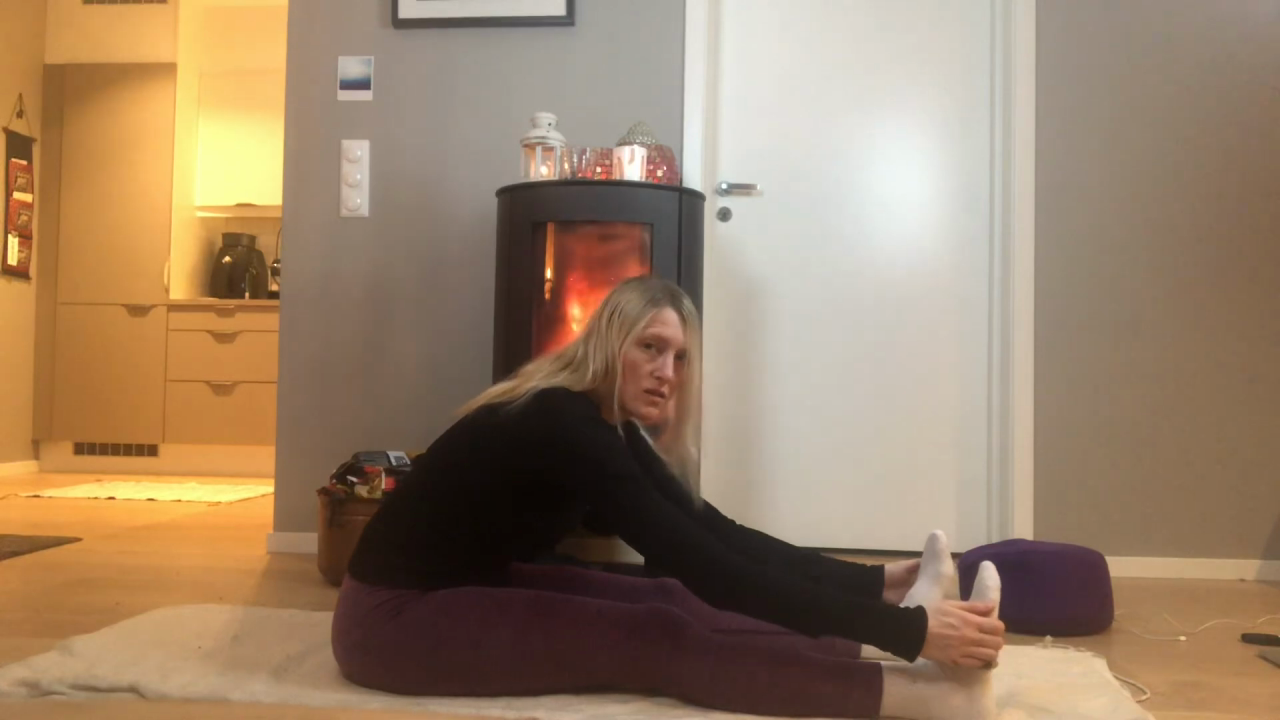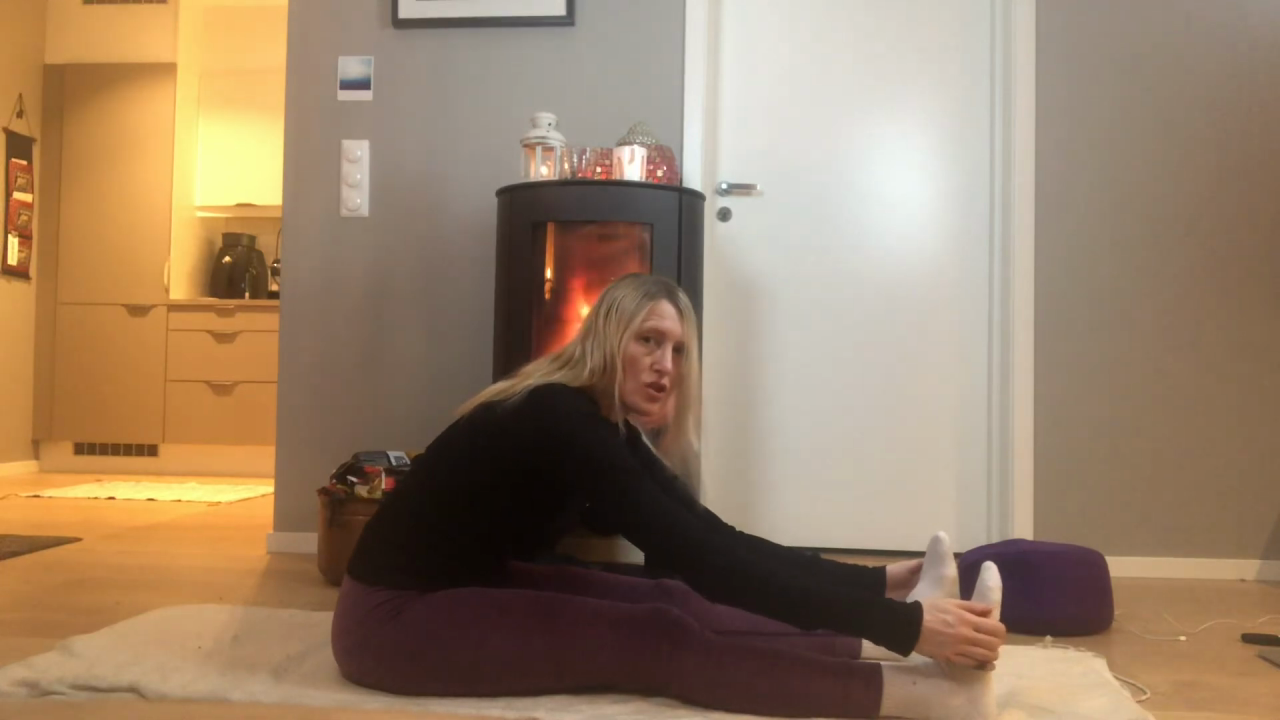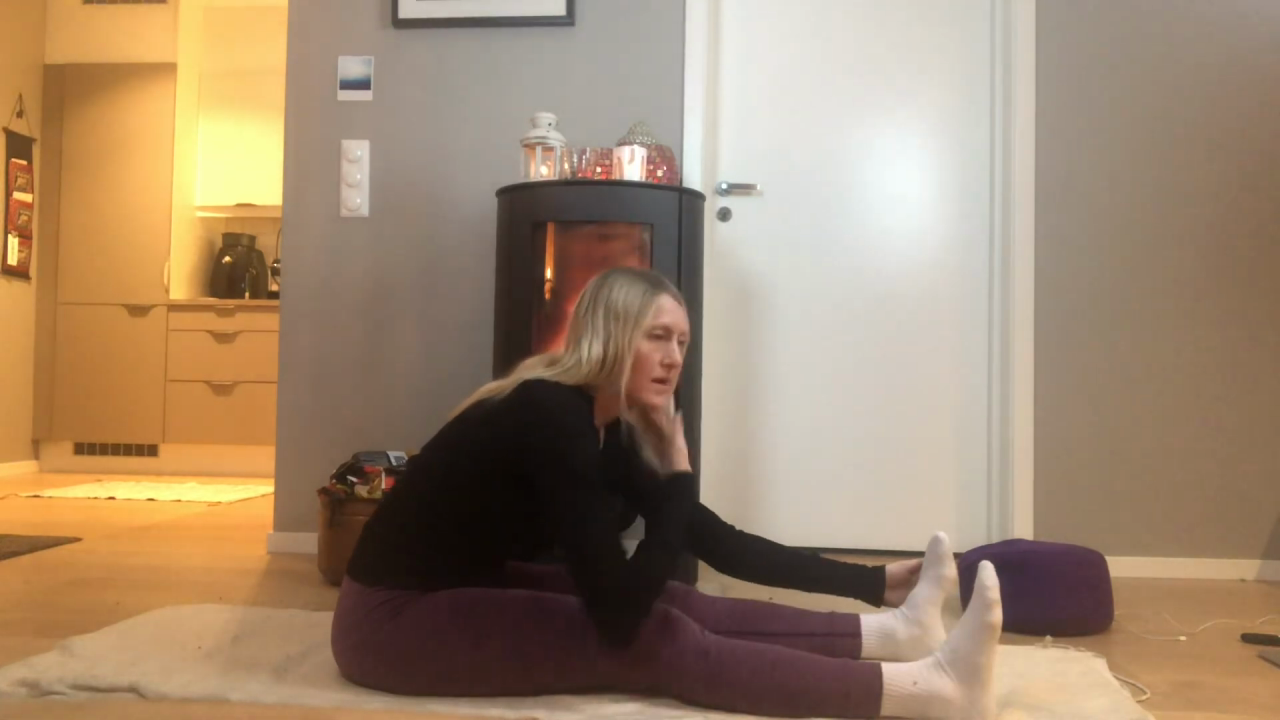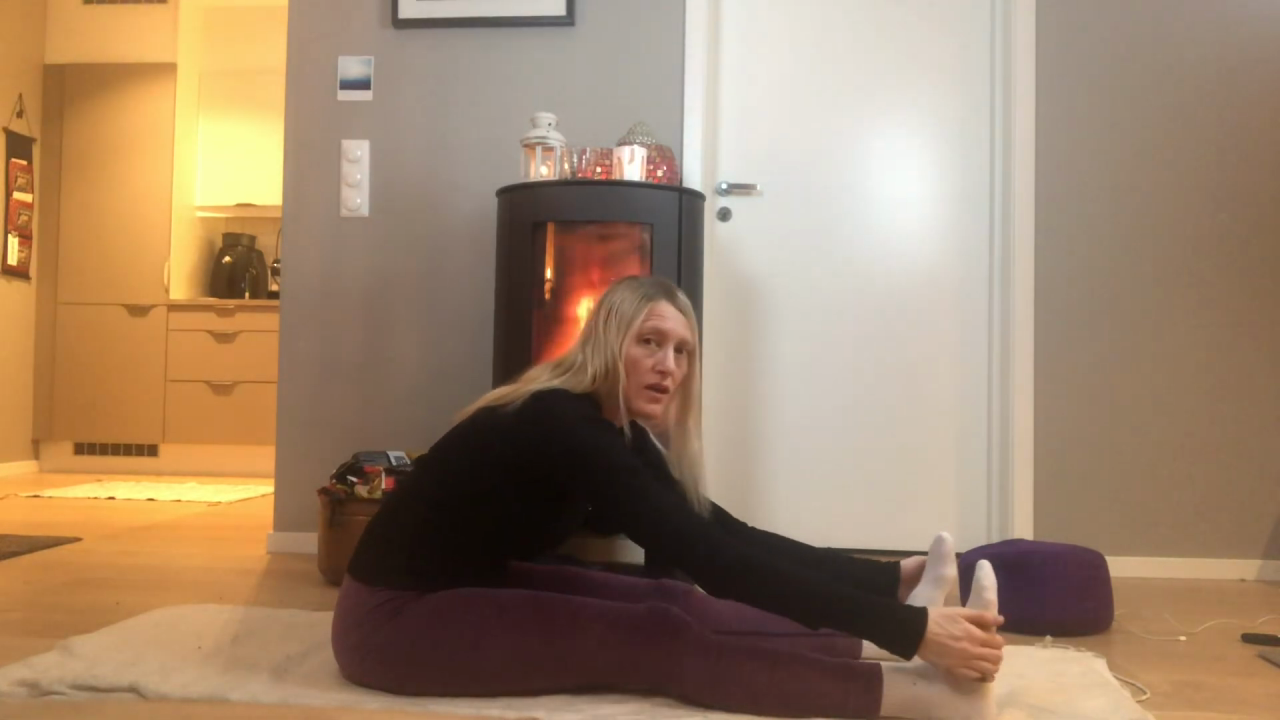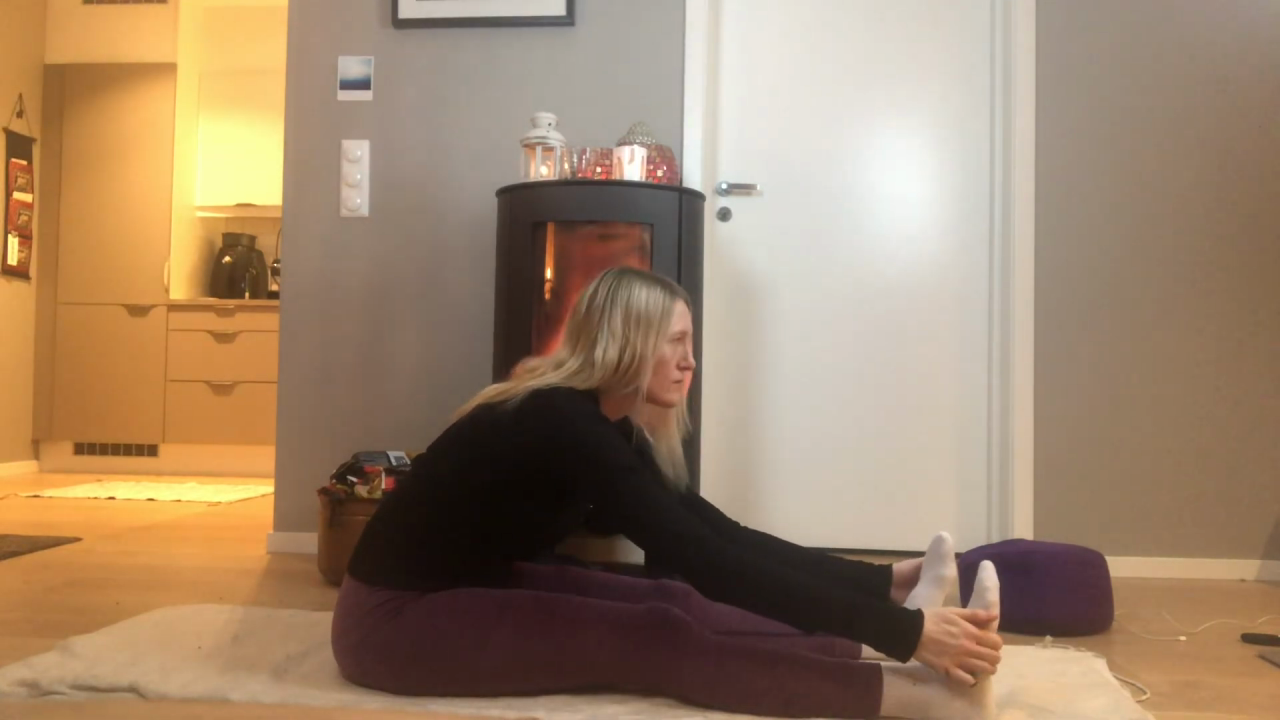
dt=1s
person 1, frame 1
left shoulder: (607, 426)
right shoulder: (564, 424)
left elbow: (721, 537)
right elbow: (711, 574)
left wrist: (876, 583)
right wrist: (906, 633)
left hip: (472, 587)
right hip: (396, 617)
left knee: (663, 604)
right knee: (657, 638)
person 1, frame 2
left shoulder: (611, 428)
right shoulder: (562, 421)
left elbow: (720, 542)
right elbow: (710, 570)
left wrist: (878, 586)
right wrist: (903, 627)
left hip: (474, 590)
right hip: (396, 619)
left knee: (671, 606)
right knee: (658, 639)
person 1, frame 3
left shoulder: (607, 430)
right shoulder: (549, 416)
left elbow: (718, 543)
right elbow: (618, 618)
left wrist: (873, 583)
right wrist: (678, 477)
left hip: (473, 593)
right hip: (396, 620)
left knee: (668, 608)
right knee: (662, 641)
left ankle: (890, 632)
person 1, frame 4
left shoulder: (619, 431)
right shoulder: (564, 426)
left elbow: (733, 537)
right elbow: (718, 565)
left wrist: (892, 580)
right wrist: (910, 631)
left hip: (473, 588)
right hip: (397, 619)
left knee: (671, 605)
right knee: (657, 638)
person 1, frame 5
left shoulder: (607, 425)
right shoulder: (563, 424)
left elbow: (724, 537)
right elbow: (711, 567)
left wrist: (883, 583)
right wrist: (901, 635)
left hip: (475, 589)
right hip: (398, 621)
left knee: (670, 604)
right knee: (655, 638)
